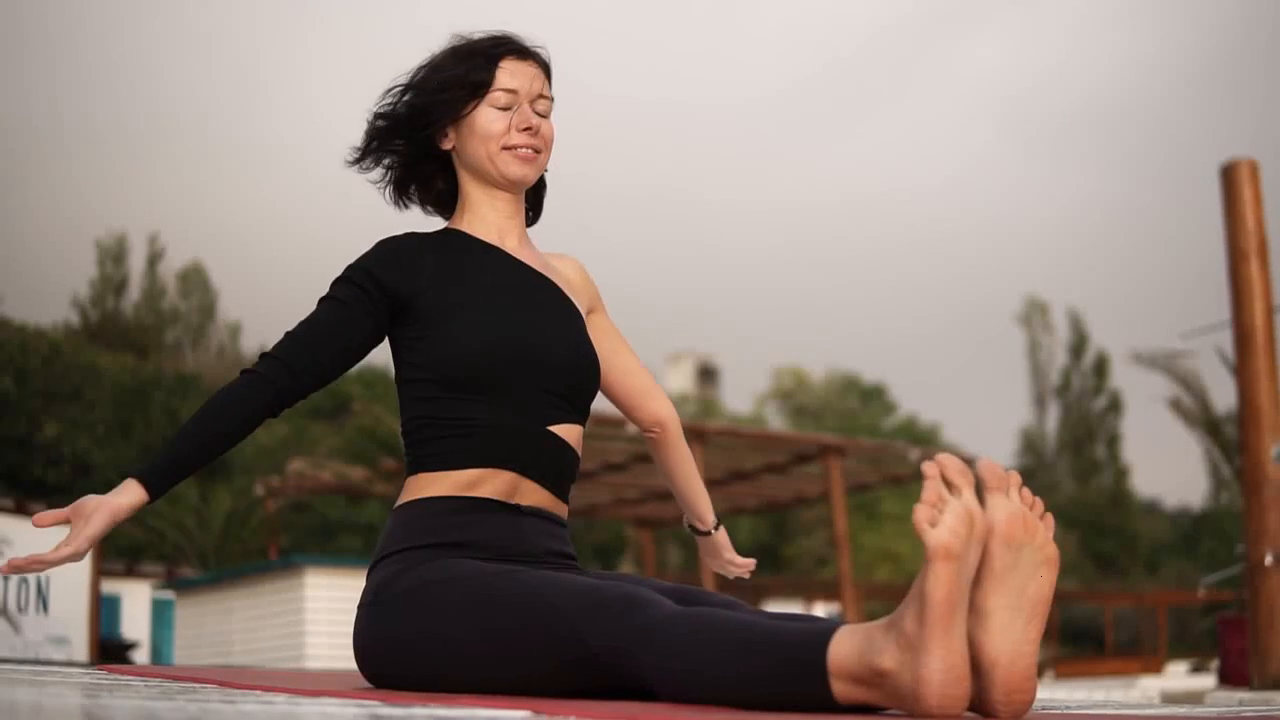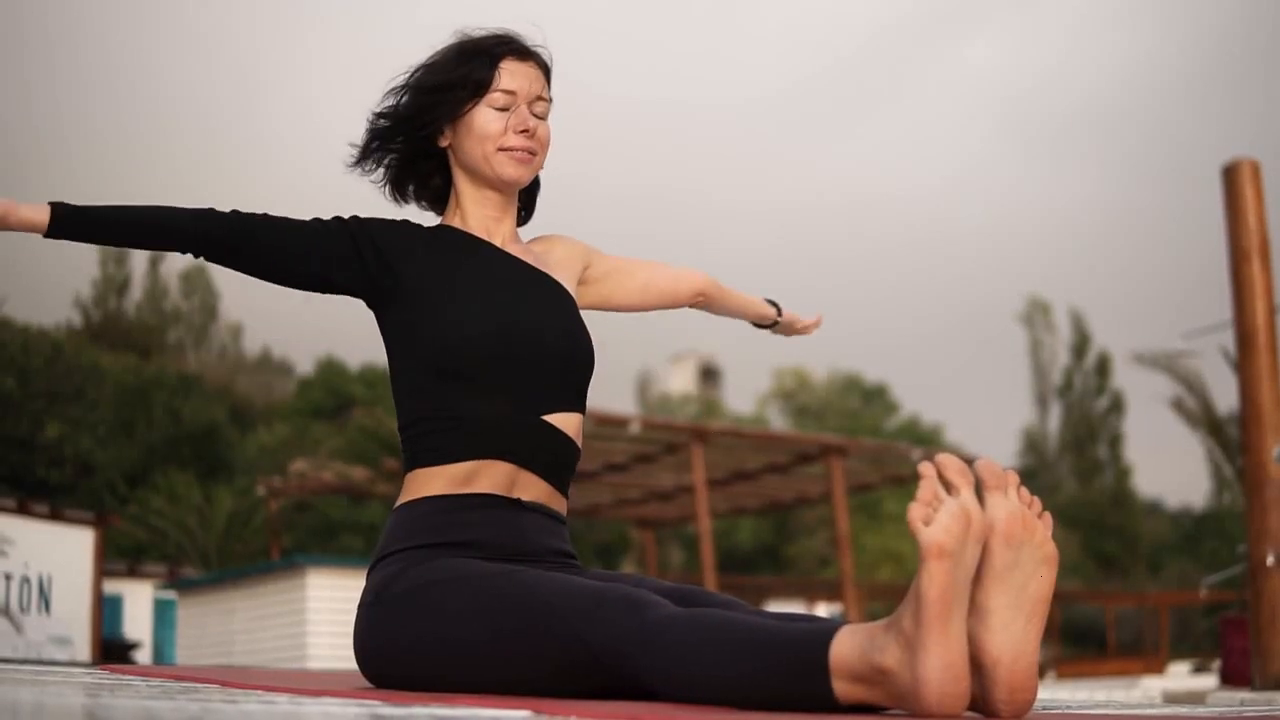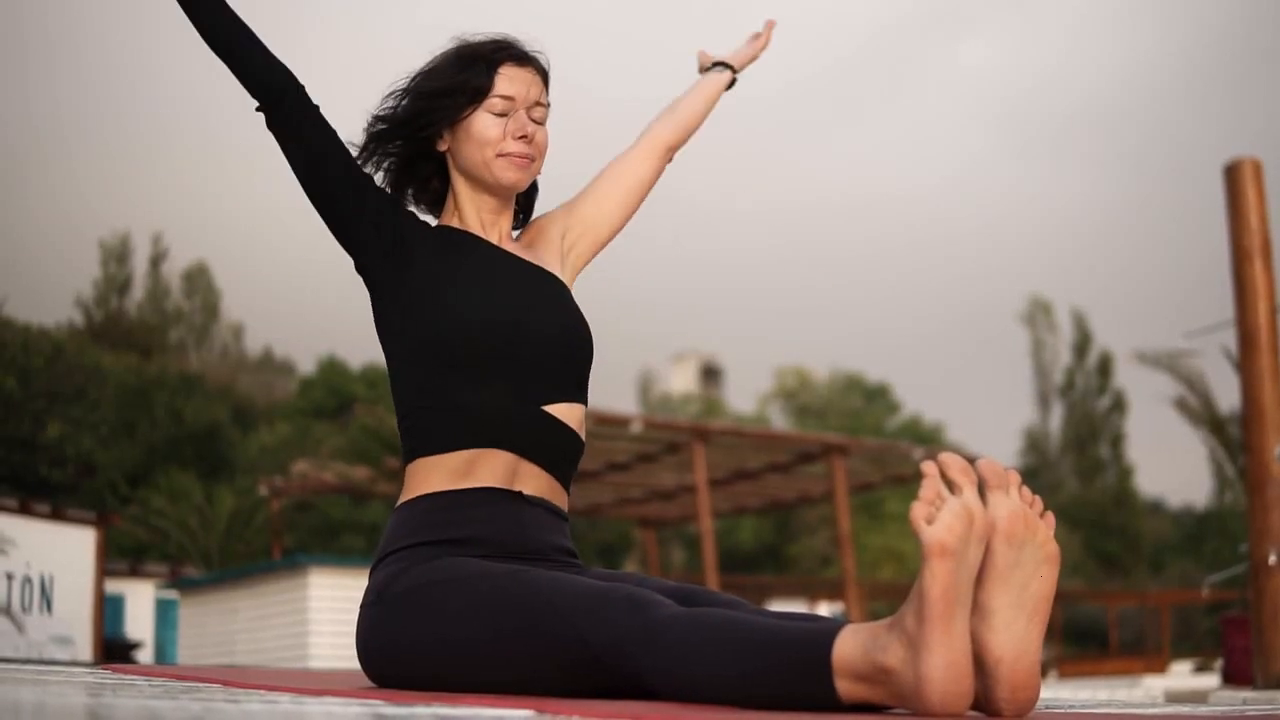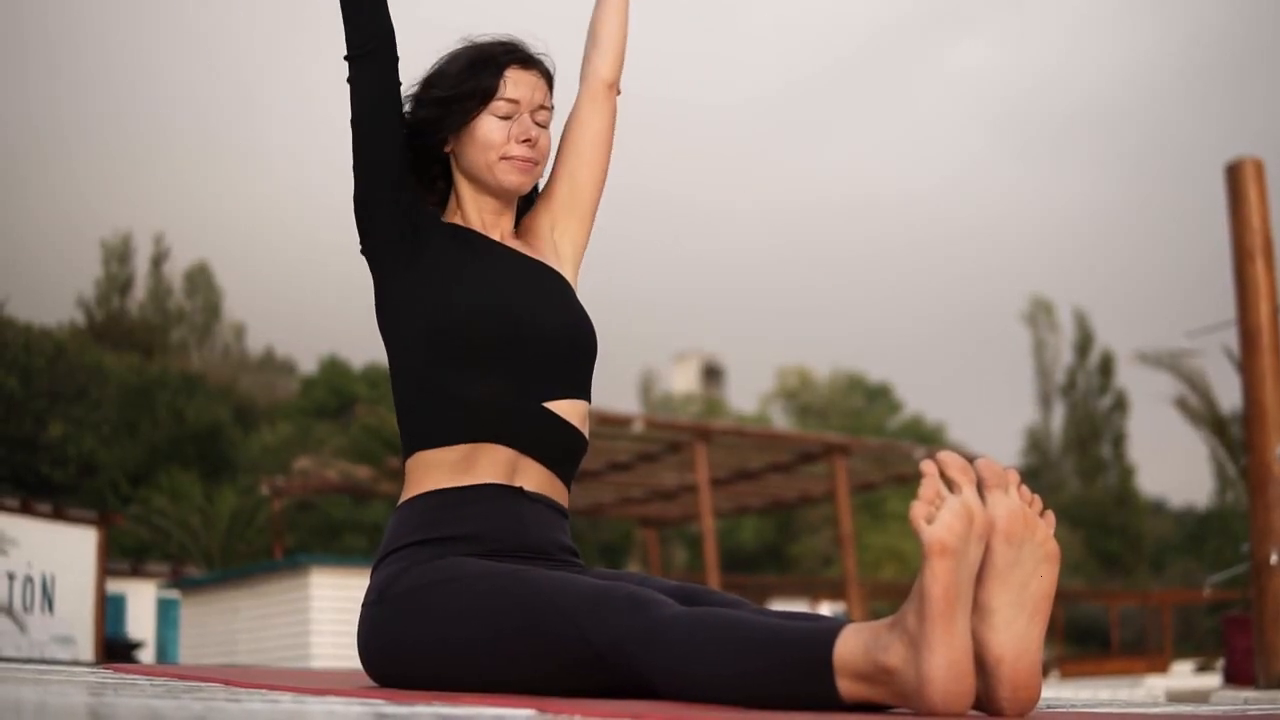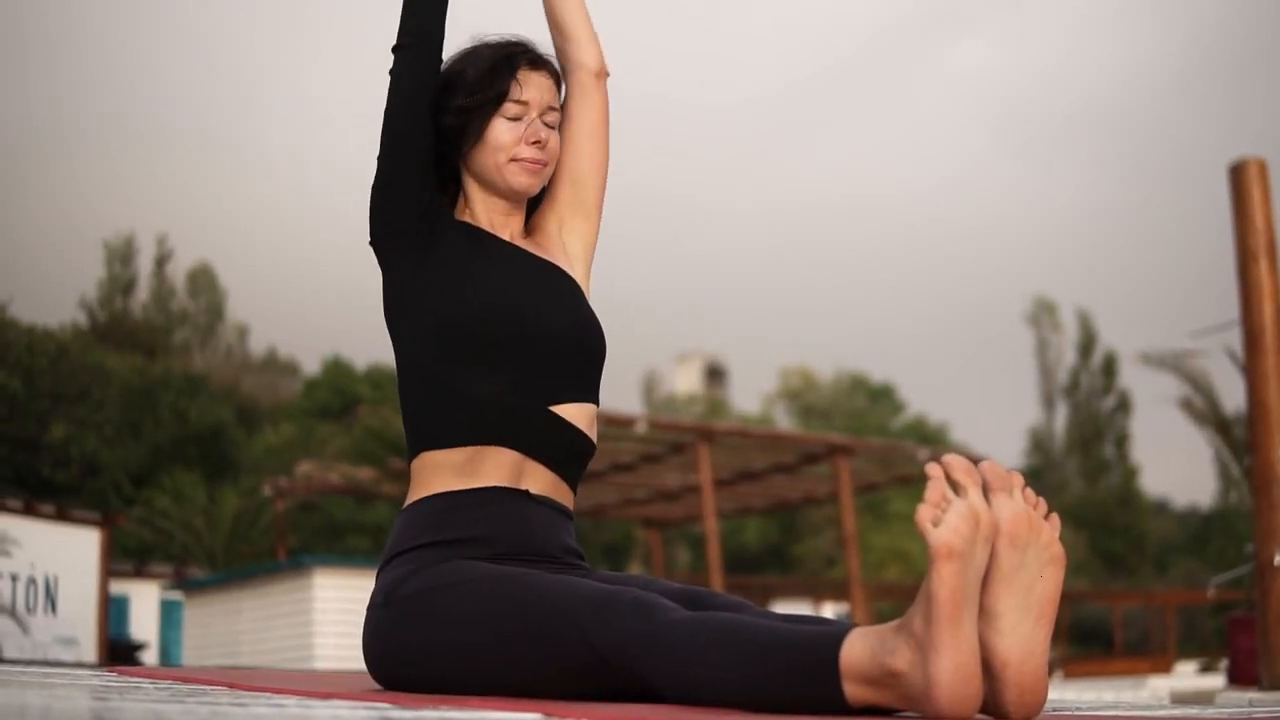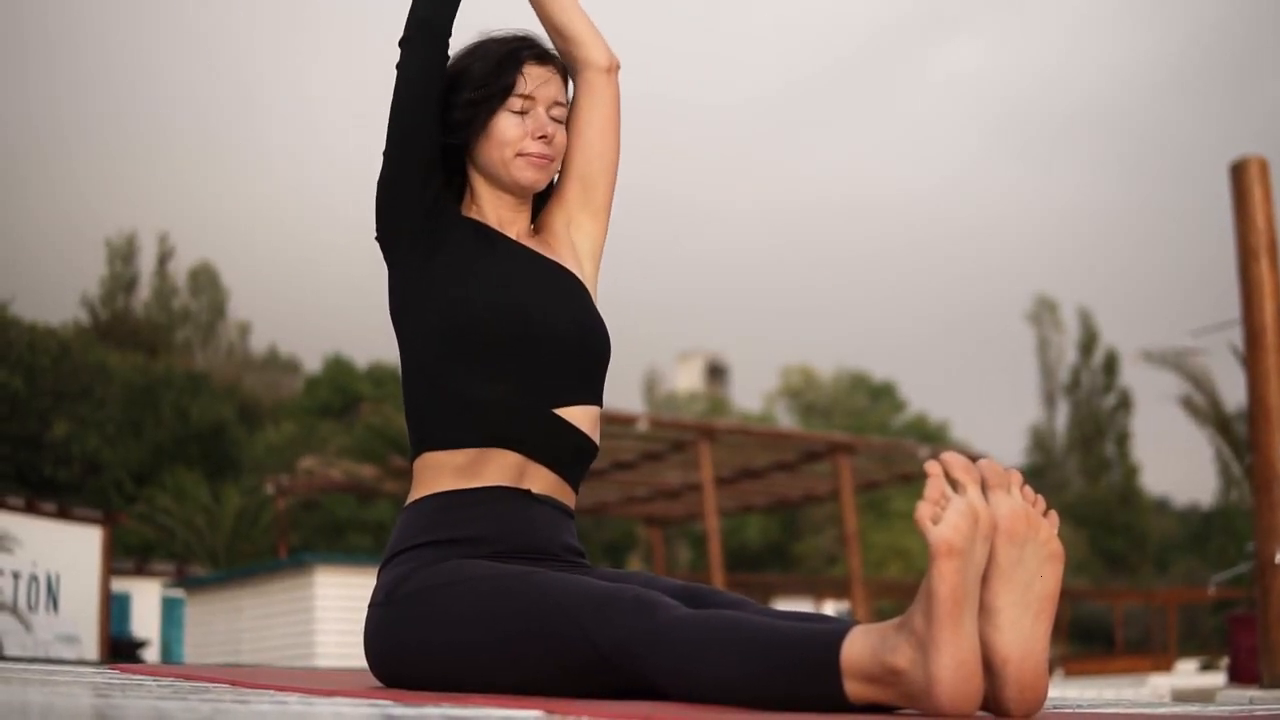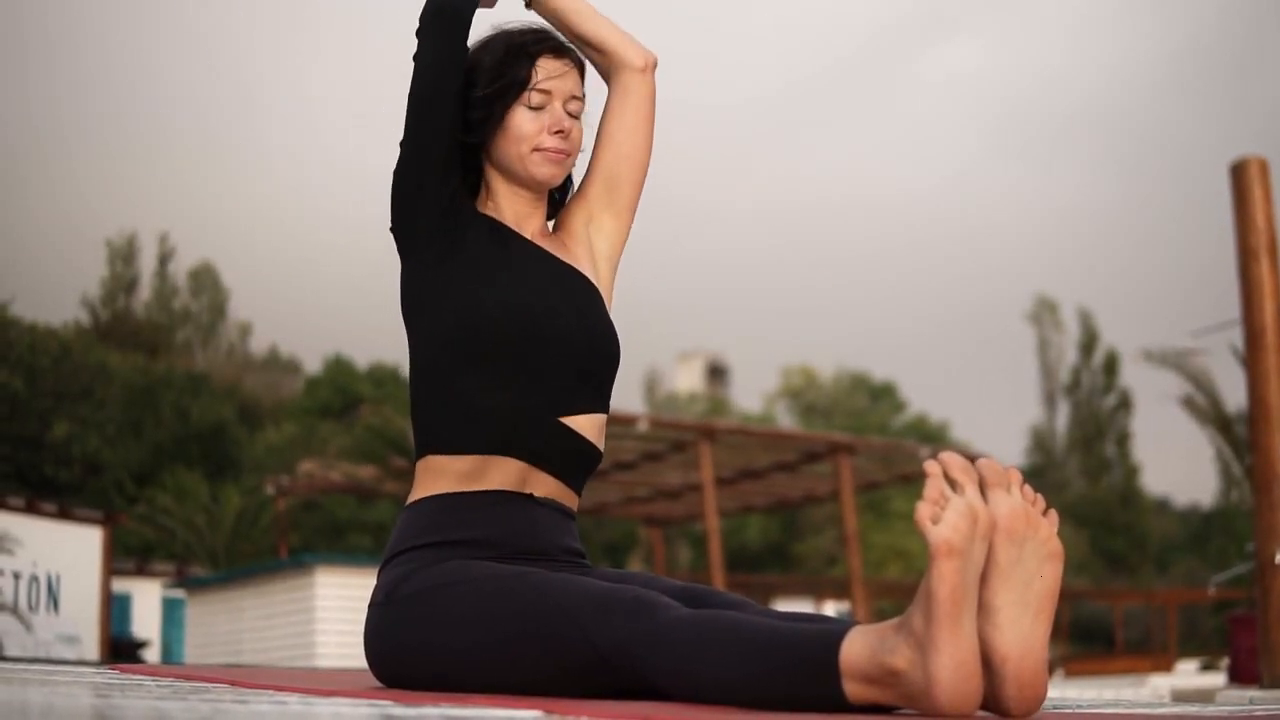
dt=0.7s
person 1, frame 1
left shoulder: (566, 280)
right shoulder: (408, 267)
left elbow: (657, 414)
right elbow: (268, 384)
left wrist: (711, 529)
right wrist: (129, 494)
left hip: (543, 568)
right hip: (432, 578)
left knee: (707, 617)
right knee: (639, 627)
person 1, frame 2
left shoulder: (560, 264)
right shoulder: (394, 254)
left elbow: (692, 284)
right elbow: (223, 234)
left wrist: (771, 313)
left hip: (545, 565)
right hip: (434, 576)
left knee: (707, 614)
right knee: (641, 625)
person 1, frame 3
left shoulder: (546, 256)
right shoulder: (400, 248)
left elbow: (656, 143)
right elbow: (289, 109)
left hip: (547, 563)
right hip: (430, 578)
left knee: (718, 622)
right knee: (637, 631)
left ankle: (965, 648)
person 1, frame 4
left shoulder: (547, 250)
right shoulder: (407, 244)
left elbow: (601, 83)
right elbow: (371, 64)
left hip: (544, 563)
right hip: (433, 577)
left knee: (711, 615)
right knee: (638, 627)
left ankle: (973, 646)
right ankle: (892, 657)
person 1, frame 5
left shoulder: (561, 245)
right shoulder: (417, 241)
left elbow: (589, 68)
left hip: (548, 568)
right hip: (439, 583)
left knee: (713, 616)
right knee: (643, 630)
left ankle: (983, 656)
person 1, frame 6
left shoulder: (568, 245)
right shoulder: (424, 237)
left elbow: (597, 63)
left hip: (551, 563)
right hip: (440, 580)
left knee: (718, 615)
right knee: (643, 626)
left ankle: (983, 646)
right ankle: (897, 659)
person 1, frame 7
left shoulder: (585, 244)
right shoulder: (437, 231)
left elbow: (634, 63)
left hip: (552, 564)
right hip: (441, 581)
left knee: (722, 617)
right knee: (638, 626)
left ankle: (980, 645)
right ankle: (899, 662)
